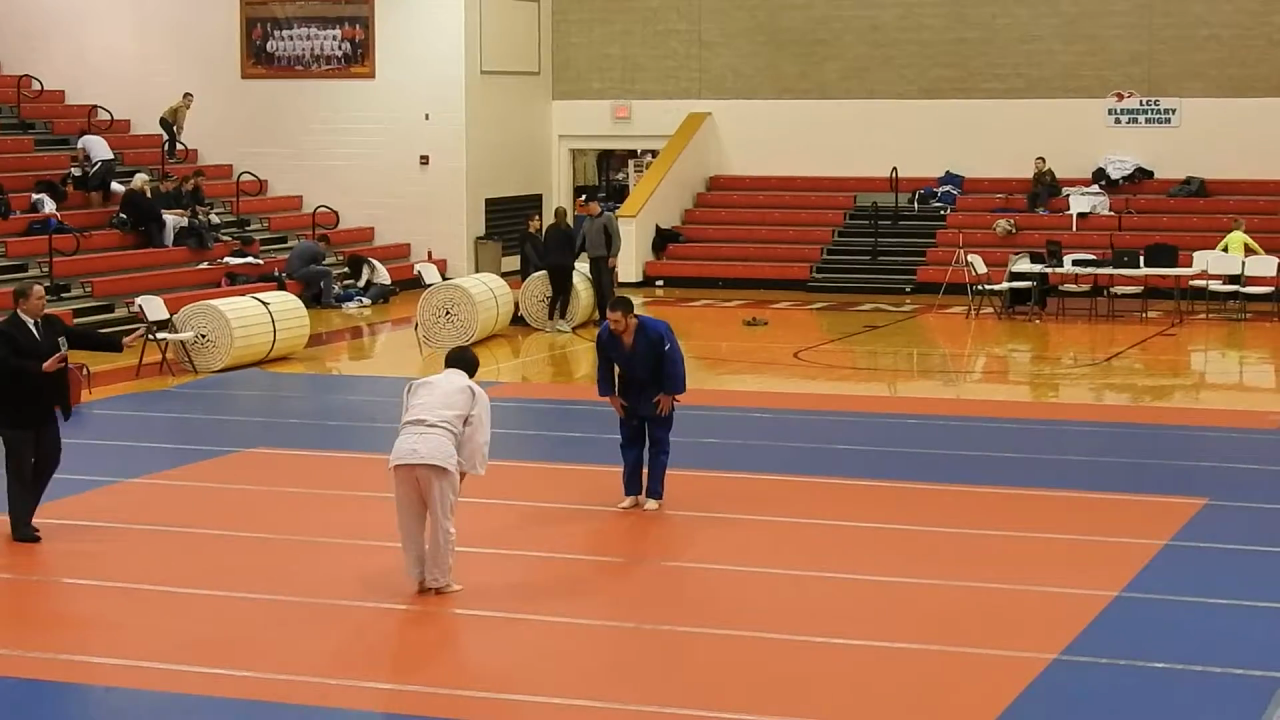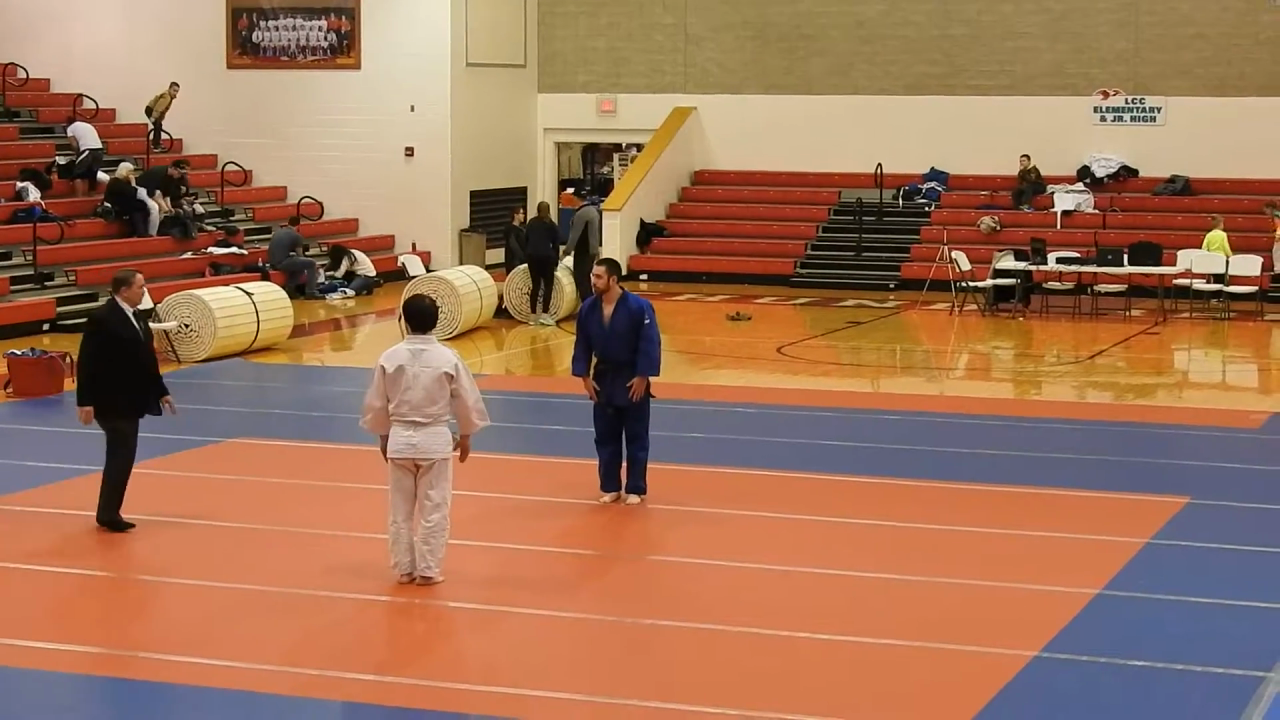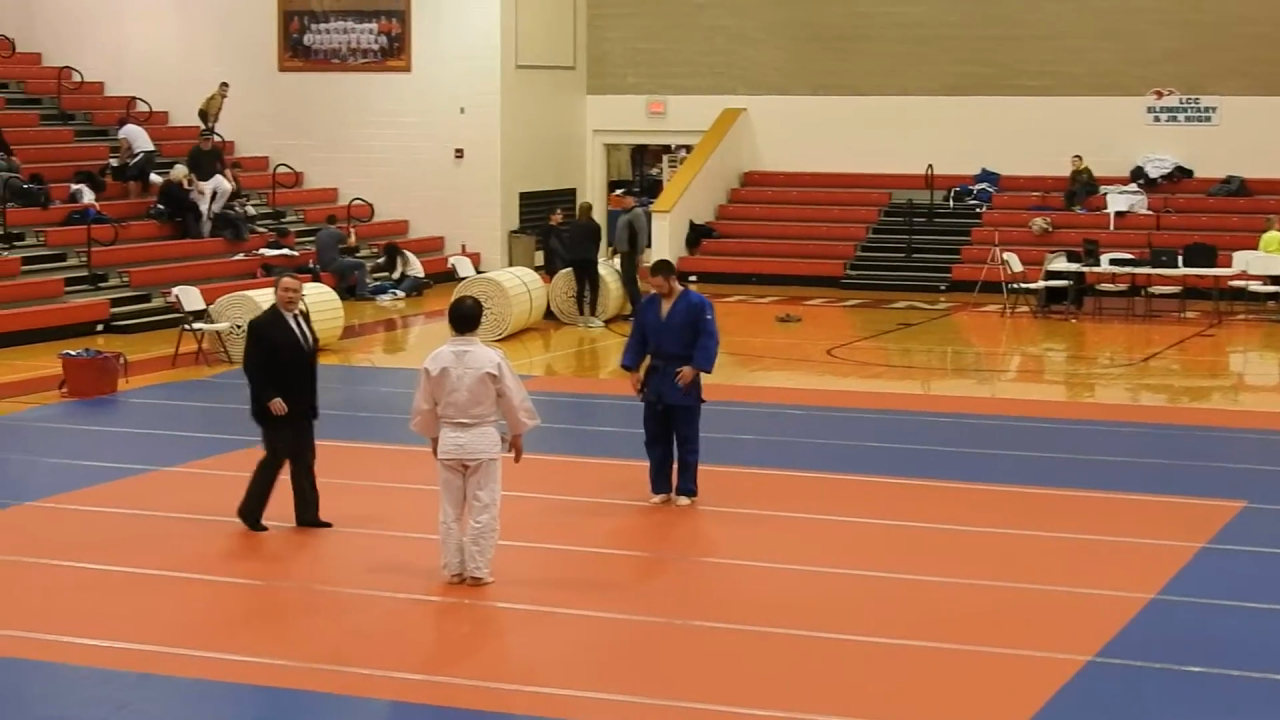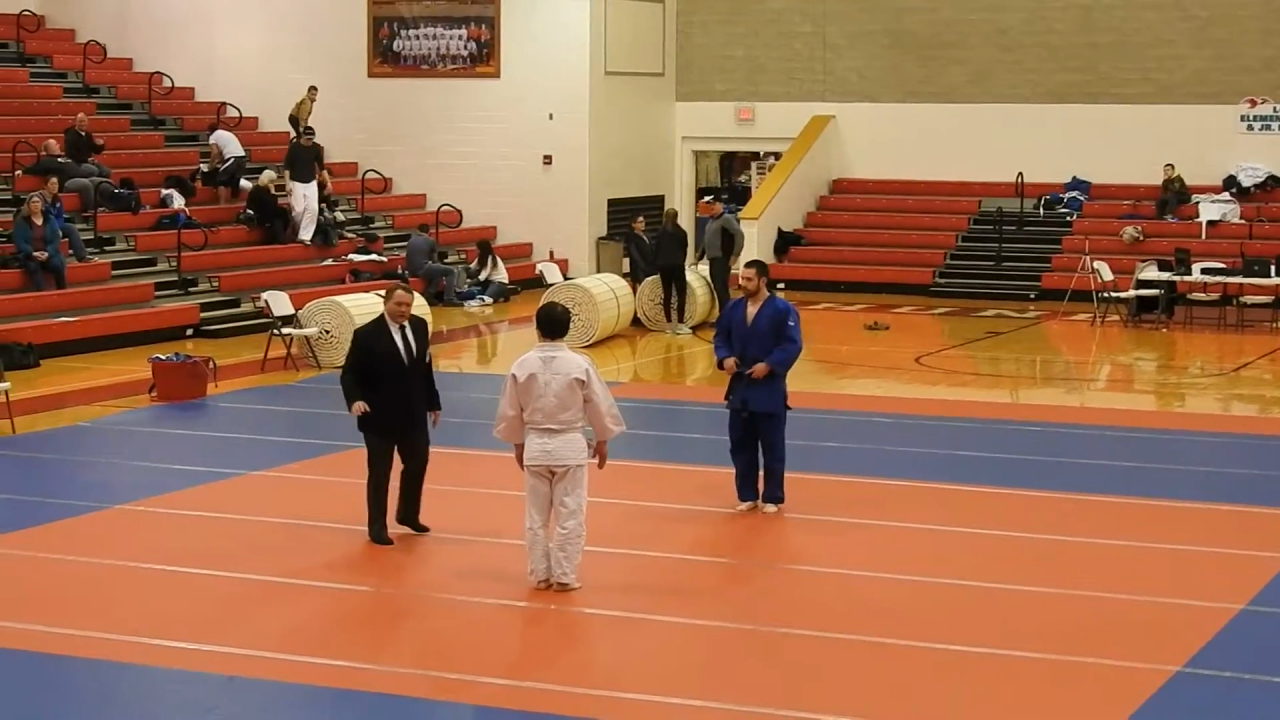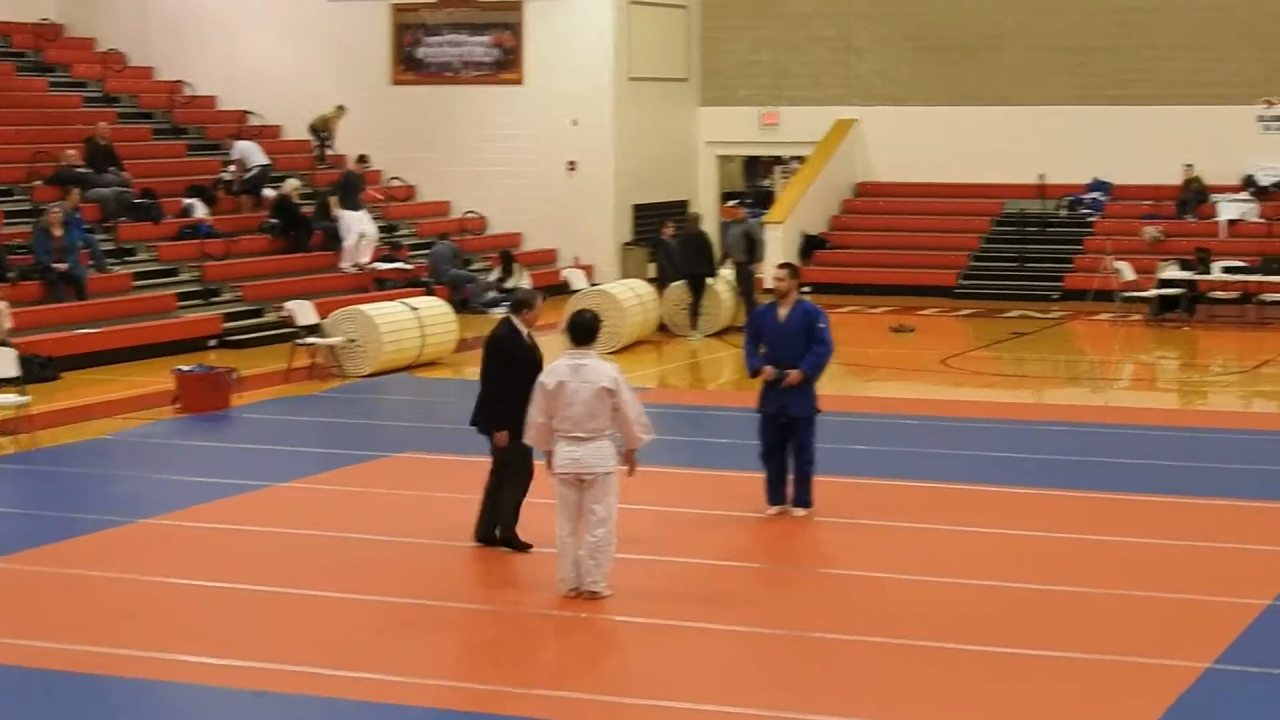
dt=1s
person 1, frame 1
left shoulder: (419, 383)
right shoulder: (476, 392)
right elbow: (476, 439)
right wrist: (460, 476)
left hip: (404, 448)
right hip: (438, 451)
left knee: (410, 522)
right knee: (441, 522)
left ankle: (421, 578)
right ankle: (440, 581)
person 1, frame 2
left shoulder: (389, 358)
right shoulder: (448, 358)
left elbow: (376, 403)
right elbow: (467, 401)
left wrist: (383, 436)
right wrist: (465, 435)
left hip: (400, 439)
right hip: (435, 440)
left knee: (400, 510)
right knee: (434, 509)
left ankle: (404, 569)
right ankle: (428, 570)
person 1, frame 3
left shoulder: (435, 360)
right shoulder: (492, 358)
left elbow: (425, 405)
right elbow: (513, 399)
left wrist: (433, 437)
right wrist: (516, 434)
left hip: (449, 440)
right hip: (483, 440)
left knee: (450, 511)
right knee: (483, 510)
left ankle: (453, 569)
right ankle: (477, 570)
person 1, frame 4
left shoulder: (522, 365)
right shoulder: (580, 364)
left elbow: (510, 411)
right elbow: (600, 406)
left wrist: (518, 444)
right wrist: (602, 440)
left hip: (535, 446)
right hip: (570, 446)
left knee: (536, 516)
right knee: (569, 516)
left ankle: (540, 575)
right ankle: (564, 577)
person 1, frame 5
left shoulder: (551, 372)
right shoulder: (608, 372)
left elbow: (539, 418)
right elbow: (628, 414)
left wrist: (547, 451)
right wrist: (631, 449)
left hip: (564, 453)
right hip: (599, 453)
left knee: (566, 524)
right knee: (599, 524)
left ankle: (570, 583)
right ankle: (594, 584)
person 2, frame 1
left shoulder: (51, 323)
left elbow: (81, 337)
left wrist: (120, 343)
right wrist: (41, 368)
left hip: (44, 409)
left knee: (49, 459)
left ankle: (23, 514)
person 2, frame 2
left shoulder: (137, 316)
right shoulder: (102, 319)
left elbow: (147, 359)
right elbow: (87, 362)
left wrist: (161, 392)
right wrist: (86, 401)
left hip: (132, 400)
right hip: (111, 402)
left knee: (122, 455)
right knee: (122, 454)
left ankle: (109, 513)
right ankle: (107, 512)
person 2, frame 3
left shoulder: (302, 318)
right shoulder: (262, 325)
right elbow: (253, 367)
left wrist: (311, 398)
right wrist: (270, 397)
left hip: (301, 404)
right hip: (275, 405)
left knee: (305, 459)
right knee: (276, 457)
left ankle: (307, 514)
right ankle: (250, 510)
person 2, frame 4
left shoulder: (420, 326)
right shoulder: (367, 335)
left elbow: (426, 368)
right elbow: (350, 374)
left wrist: (433, 403)
right wrist: (355, 400)
left hip: (413, 413)
right hip: (380, 417)
left knee: (418, 463)
right knee: (380, 472)
left ankle: (408, 514)
right ankle: (377, 527)
person 2, frame 5
left shoulder: (520, 333)
right shoulder: (502, 338)
right elbow: (492, 384)
left wrist: (520, 419)
right wrist: (499, 425)
left hip: (515, 419)
right hip: (505, 421)
left knee: (504, 472)
right knee: (520, 472)
left ankle: (487, 530)
right ankle: (507, 532)
person 3, frame 1
left shoulder: (657, 331)
right shoulder: (605, 335)
left elbow: (674, 362)
right elbow: (605, 367)
left wrist: (668, 393)
right wrist: (611, 395)
left hip: (657, 392)
right hip: (628, 391)
left knee: (658, 442)
right knee: (630, 441)
left ankle: (654, 495)
right ankle: (632, 492)
person 3, frame 2
left shoulder: (639, 307)
right shoulder: (588, 308)
left elbow: (650, 344)
right elbow: (582, 345)
left wrist: (642, 377)
right wrist: (585, 376)
left hip: (632, 381)
right hip: (603, 379)
left knee: (636, 438)
right knee: (605, 437)
left ankle: (635, 490)
right ankle: (610, 487)
person 3, frame 3
left shoulder: (697, 304)
right shoulder: (647, 304)
left elbow: (709, 339)
right elbow: (637, 339)
left wrist: (694, 368)
right wrist: (633, 369)
left hip: (684, 379)
right hip: (655, 377)
left knee: (686, 439)
right knee: (655, 437)
left ankle: (686, 491)
right ankle: (661, 488)
person 3, frame 4
left shoulder: (782, 310)
right shoulder: (734, 308)
left elbow: (792, 345)
right elbow: (721, 336)
left wrist: (769, 365)
right wrist: (725, 357)
left hip: (769, 388)
right hip: (740, 385)
left knee: (772, 447)
right knee: (741, 444)
left ankle: (772, 498)
right ankle: (747, 495)
person 3, frame 5
left shoulder: (811, 313)
right shoulder: (763, 313)
left elbow: (823, 348)
right elbow: (751, 344)
left wrist: (803, 372)
right wrist: (760, 366)
left hip: (800, 392)
right hip: (771, 391)
left knee: (801, 450)
right knee: (771, 449)
left ankle: (801, 502)
right ankle: (776, 500)
